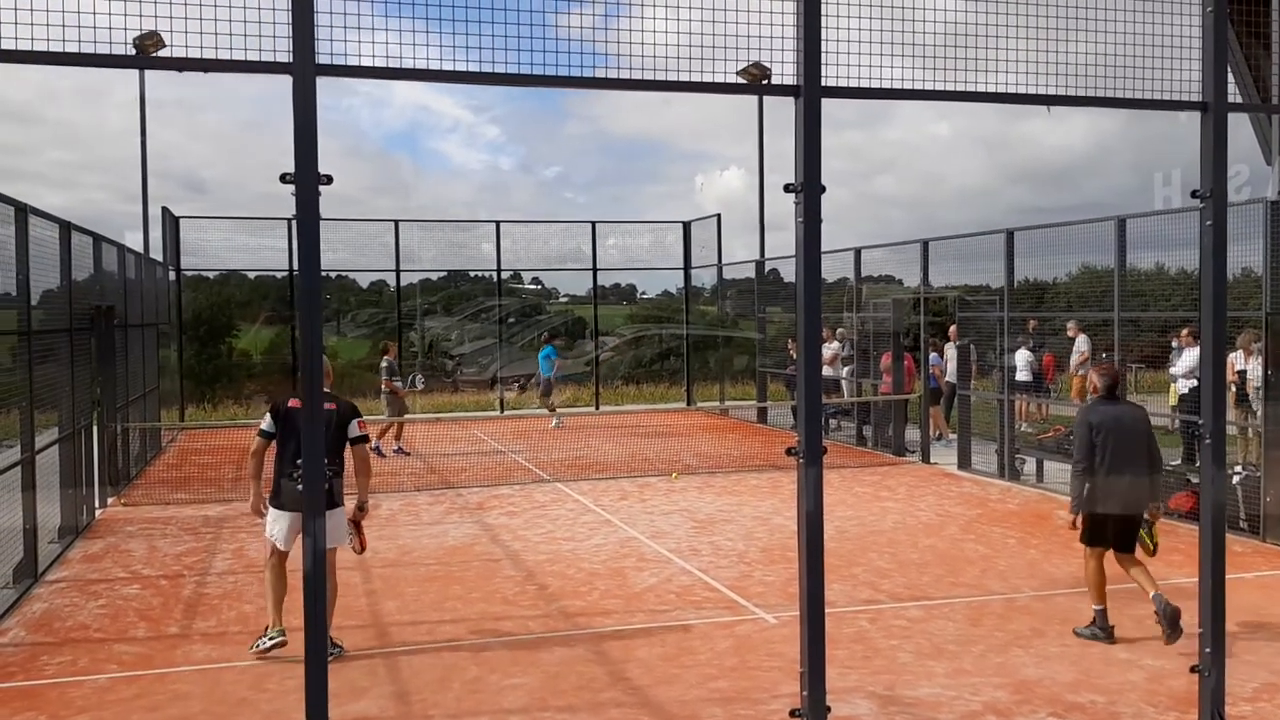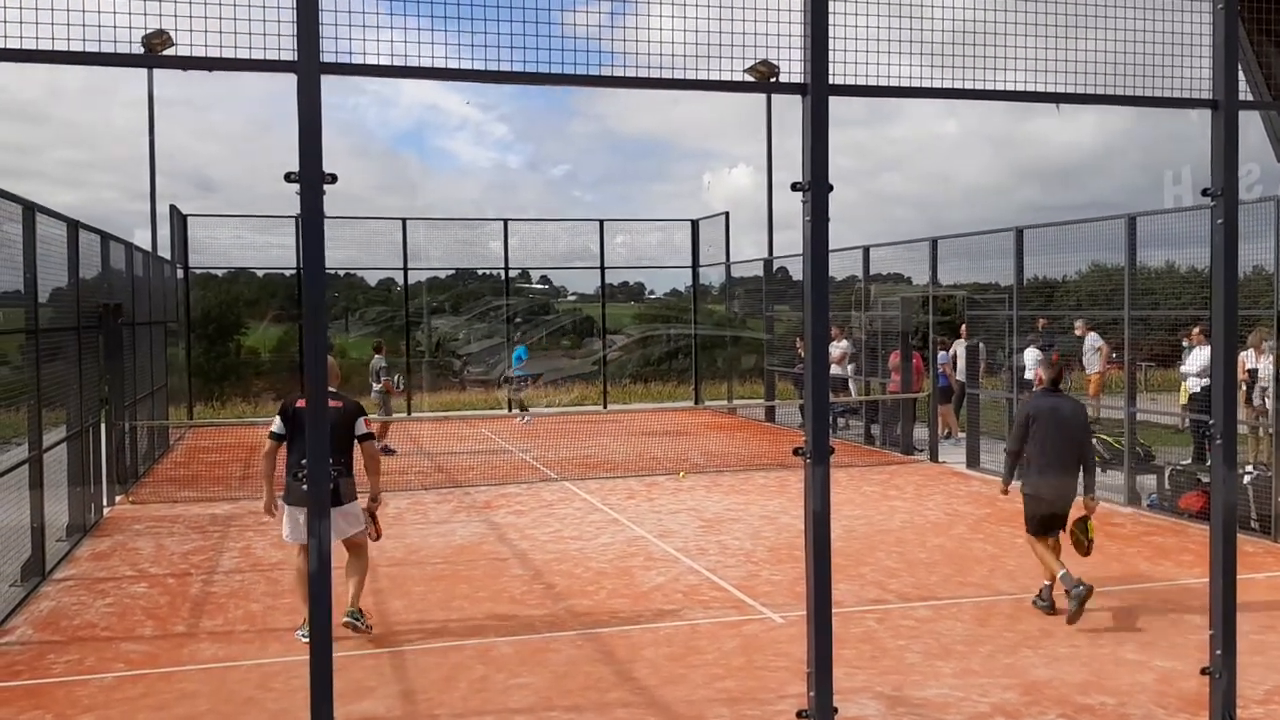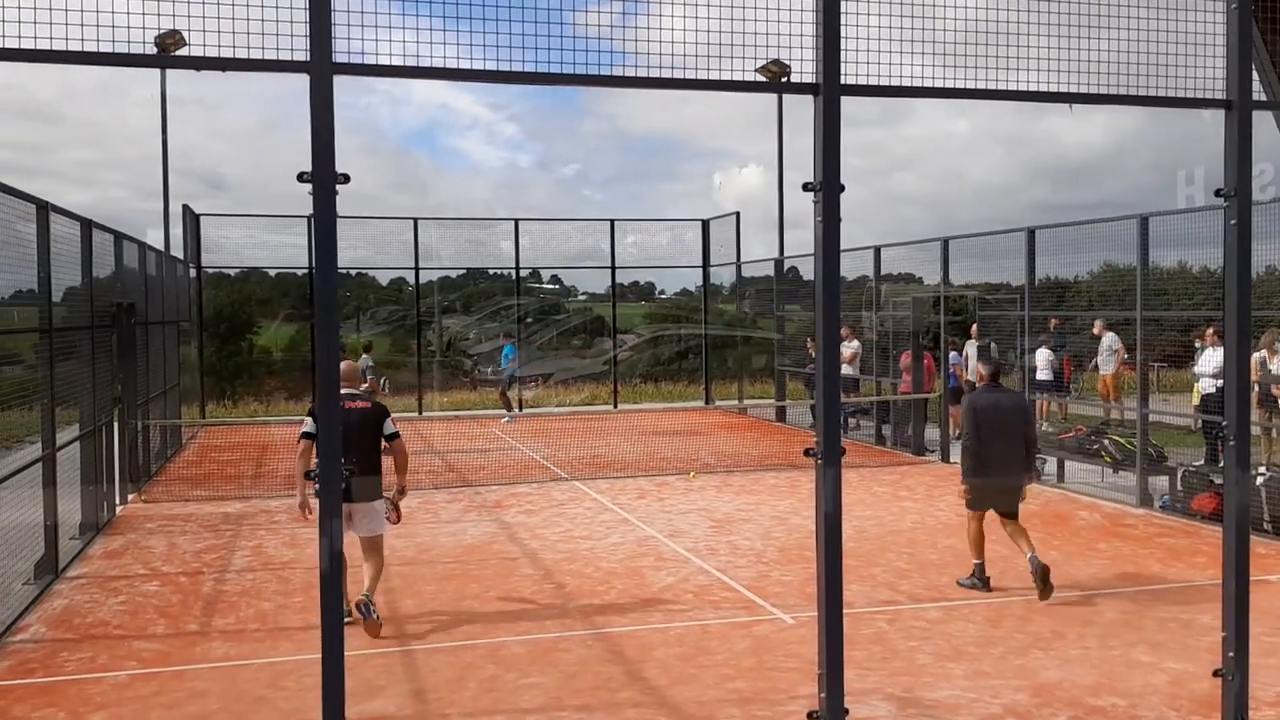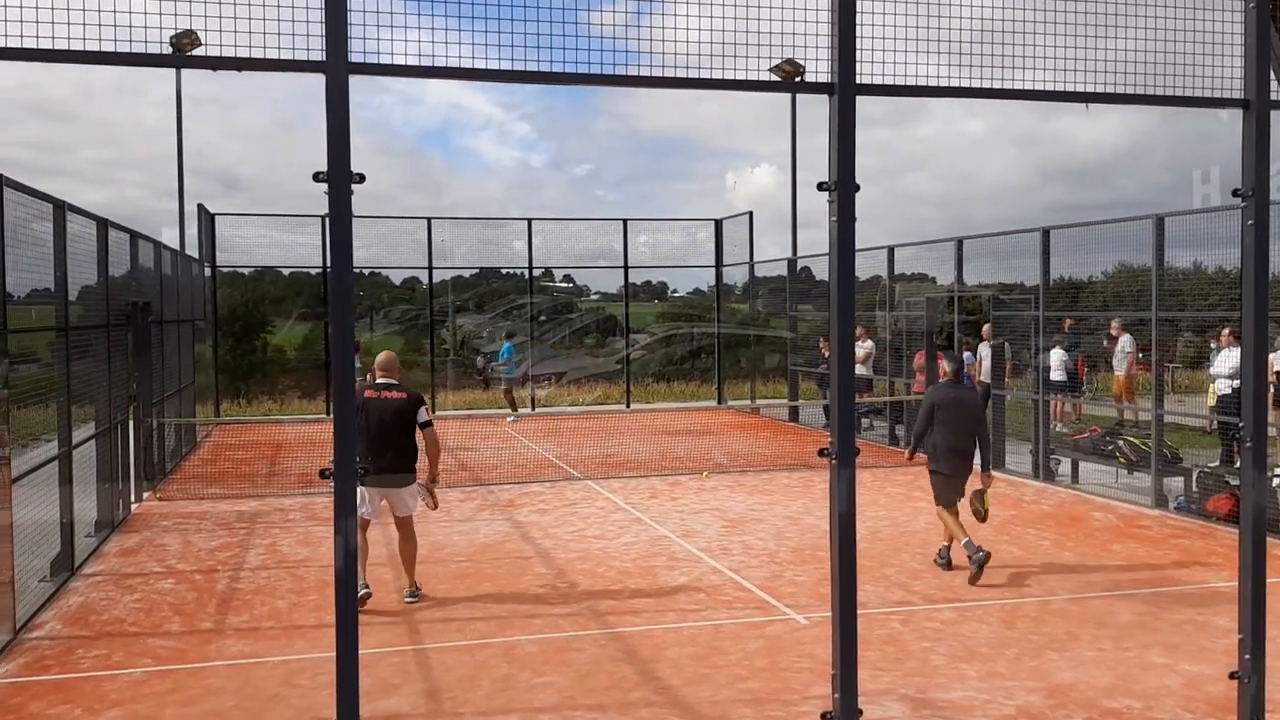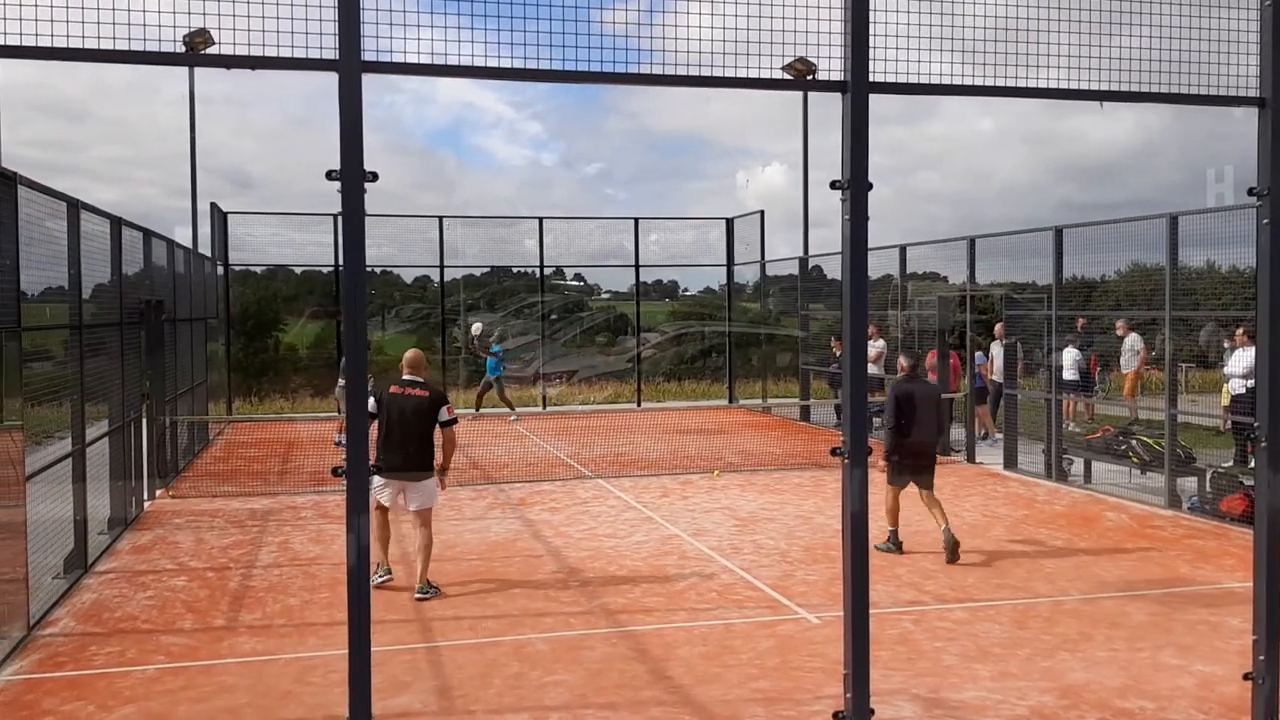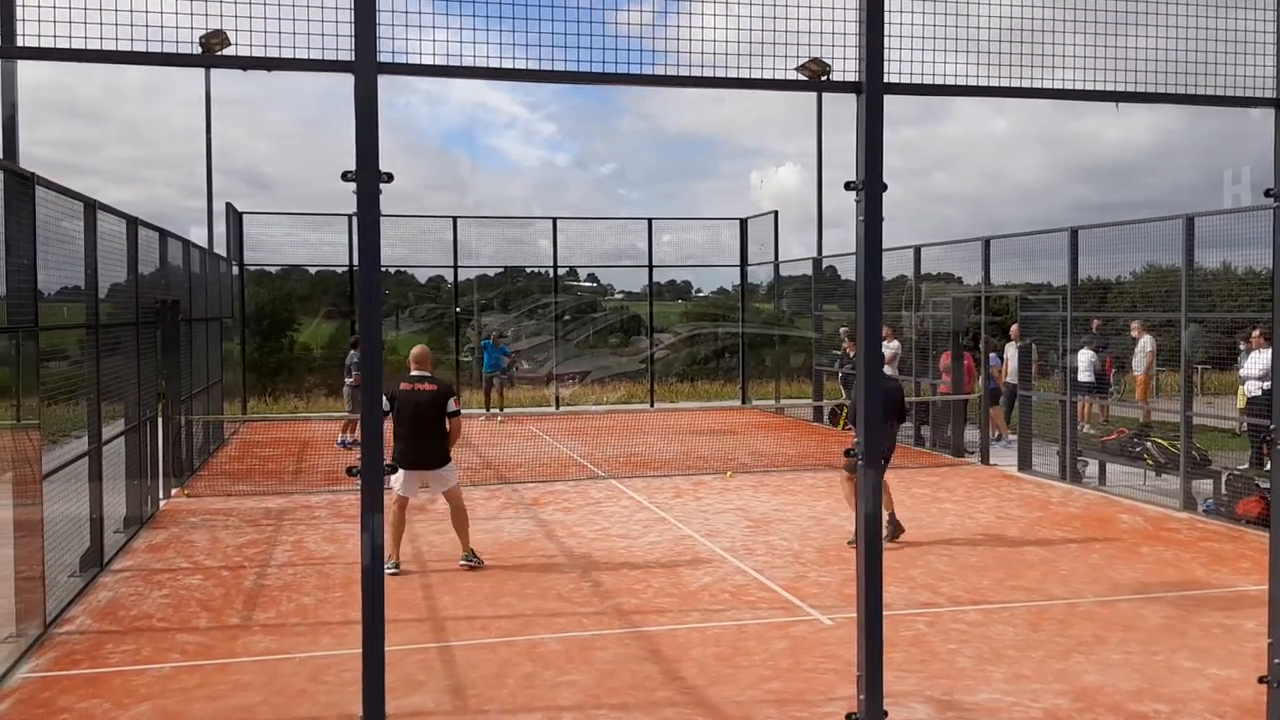
dt=0.5s
person 1, frame 1
left shoulder: (281, 407)
right shoulder: (346, 410)
left elbow: (256, 452)
right elbow: (361, 458)
left wrist: (255, 492)
right wrist: (362, 500)
left hip: (284, 499)
right hip: (327, 500)
left knee: (276, 560)
right knee: (326, 568)
left ankle: (274, 629)
right ankle: (324, 641)
person 1, frame 2
left shoulder: (290, 406)
right shoulder: (352, 408)
left elbow: (268, 452)
right elbow: (370, 454)
left wrist: (268, 493)
right wrist: (375, 492)
left hip: (298, 494)
right hip: (339, 495)
left knee: (304, 554)
right knee: (358, 550)
left ankle: (311, 623)
right ankle: (353, 609)
person 1, frame 3
left shoulder: (319, 409)
right shoulder: (378, 409)
left elbow: (303, 452)
right elbow: (399, 450)
left wrist: (301, 493)
right wrist: (401, 483)
right hip: (368, 489)
right knee: (372, 552)
left ankle: (343, 606)
right ankle: (367, 597)
person 1, frame 4
left shoulder: (358, 397)
right shoulder: (415, 399)
right elbow: (431, 439)
right wrist: (432, 476)
left hip: (366, 476)
right hip: (403, 476)
left knee: (358, 530)
right knee: (405, 529)
left ankle: (361, 582)
right ankle: (410, 587)
person 1, frame 5
left shoulder: (382, 393)
right shoulder: (437, 397)
right elbow: (450, 438)
right wrist: (444, 468)
left hip: (386, 468)
right hip: (421, 471)
left knee: (380, 512)
right knee: (423, 526)
left ankle: (382, 567)
right ankle: (422, 583)
person 1, frame 6
left shoulder: (394, 390)
right shoulder: (445, 389)
right elbow: (456, 427)
left hip: (404, 459)
right hip: (437, 460)
left knee: (398, 505)
right knee: (456, 503)
left ankle: (393, 560)
right ankle: (467, 553)
person 2, frame 1
left shoulder: (1089, 415)
right shoulder: (1138, 412)
left elbow: (1082, 465)
right elbow: (1155, 460)
left wrist: (1076, 508)
right wrist: (1154, 499)
left hip: (1102, 501)
right hip: (1136, 500)
left knee: (1093, 556)
right knee: (1127, 558)
left ankle: (1101, 624)
right ankle: (1162, 606)
person 2, frame 2
left shoulder: (1030, 405)
right shoulder: (1077, 408)
left elbow: (1015, 447)
right elbow: (1087, 454)
left wrist: (1006, 479)
right wrist: (1089, 493)
left hip: (1037, 485)
right hip: (1067, 487)
left knee: (1038, 541)
right knee: (1052, 538)
left ankle: (1076, 587)
right ankle: (1046, 596)
person 2, frame 3
left shoulder: (974, 400)
right shoulder: (1018, 400)
left elbow: (969, 443)
right elbow: (1031, 439)
left wrist: (966, 479)
right wrist: (1029, 470)
left hip: (984, 473)
right hip: (1014, 474)
left knee: (975, 518)
right knee: (1011, 523)
left ankle: (980, 575)
right ankle: (1036, 564)
person 2, frame 4
left shoulder: (935, 394)
right shoulder: (974, 397)
left elbow: (921, 427)
right elbow: (983, 436)
left wrist: (912, 449)
right wrist: (986, 469)
left hip: (941, 461)
right hip: (964, 462)
left knee: (945, 511)
right knee: (951, 507)
left ankle: (976, 552)
right ankle: (944, 554)
person 2, frame 5
left shoulder: (897, 388)
right shoulder: (932, 389)
left elbow: (891, 424)
right elbow: (943, 424)
left wrist: (886, 453)
left hip: (901, 451)
right hip: (926, 452)
left knee: (892, 492)
right knee: (928, 496)
left ankle: (893, 541)
right ankle: (948, 535)
person 2, frame 6
right shoulder: (896, 386)
left elbow: (854, 416)
right elbow: (901, 416)
right hip: (888, 442)
left knee: (847, 478)
right knee: (878, 479)
right ankle: (892, 523)
